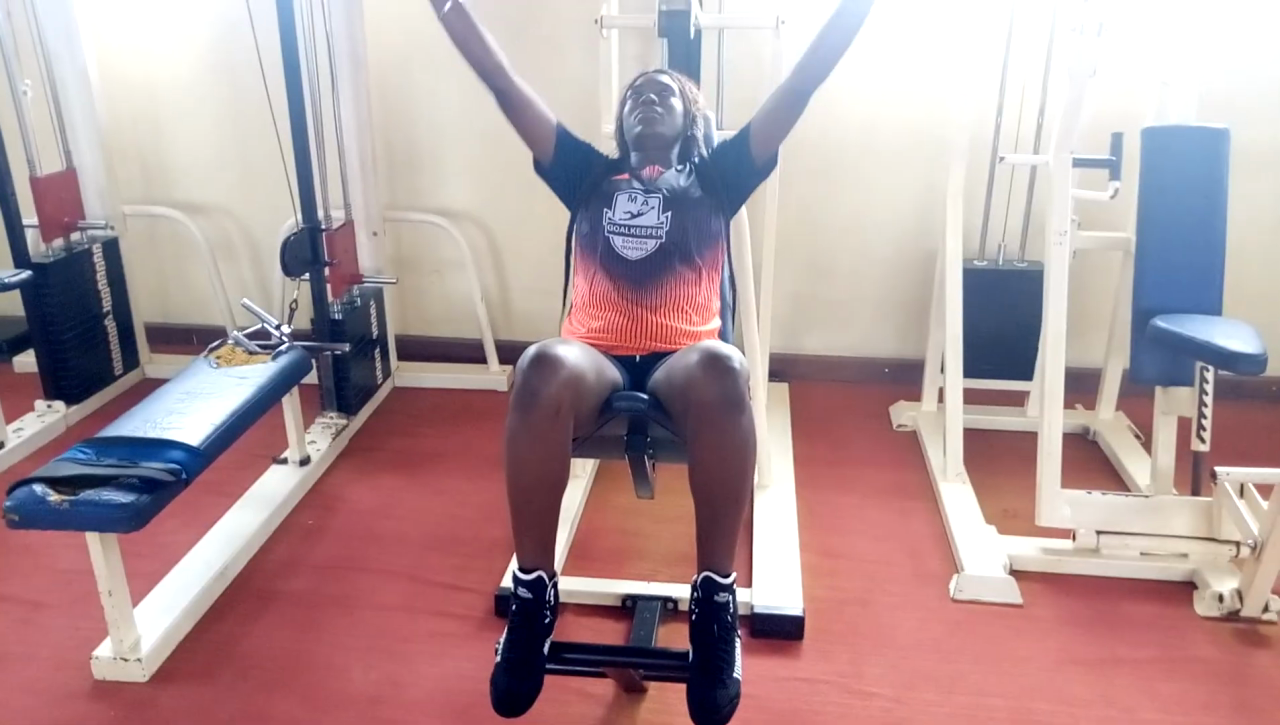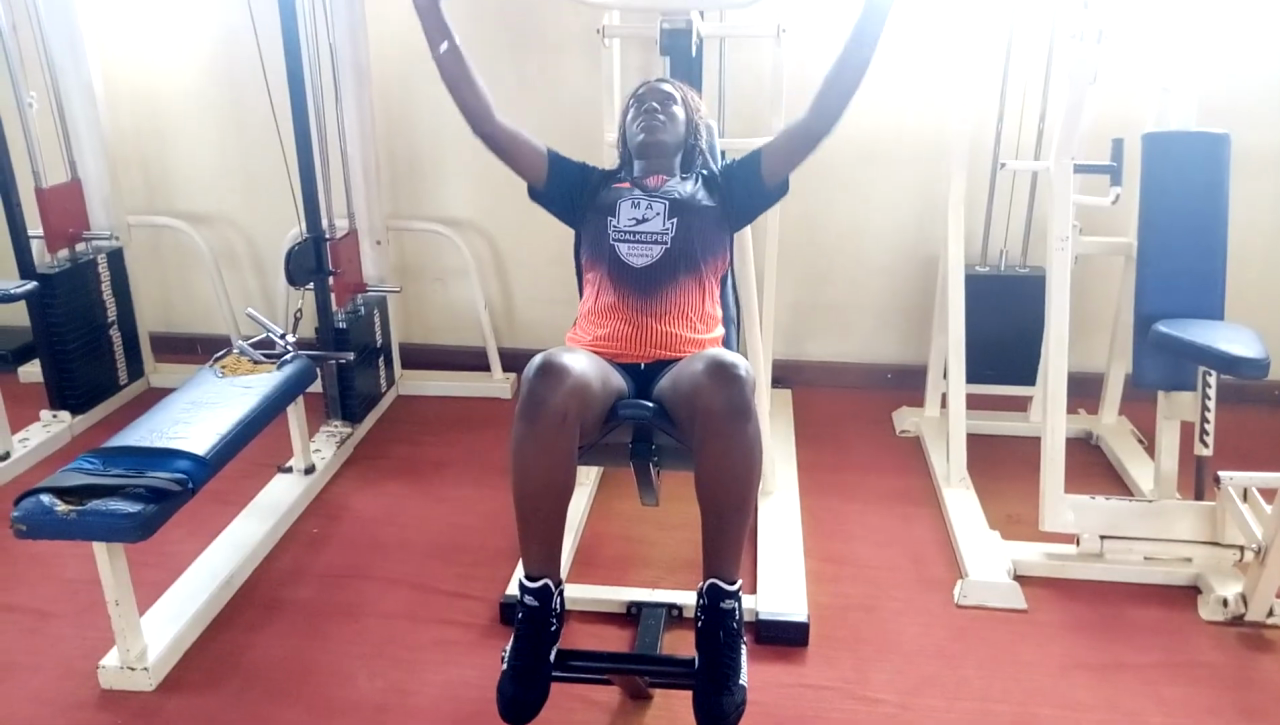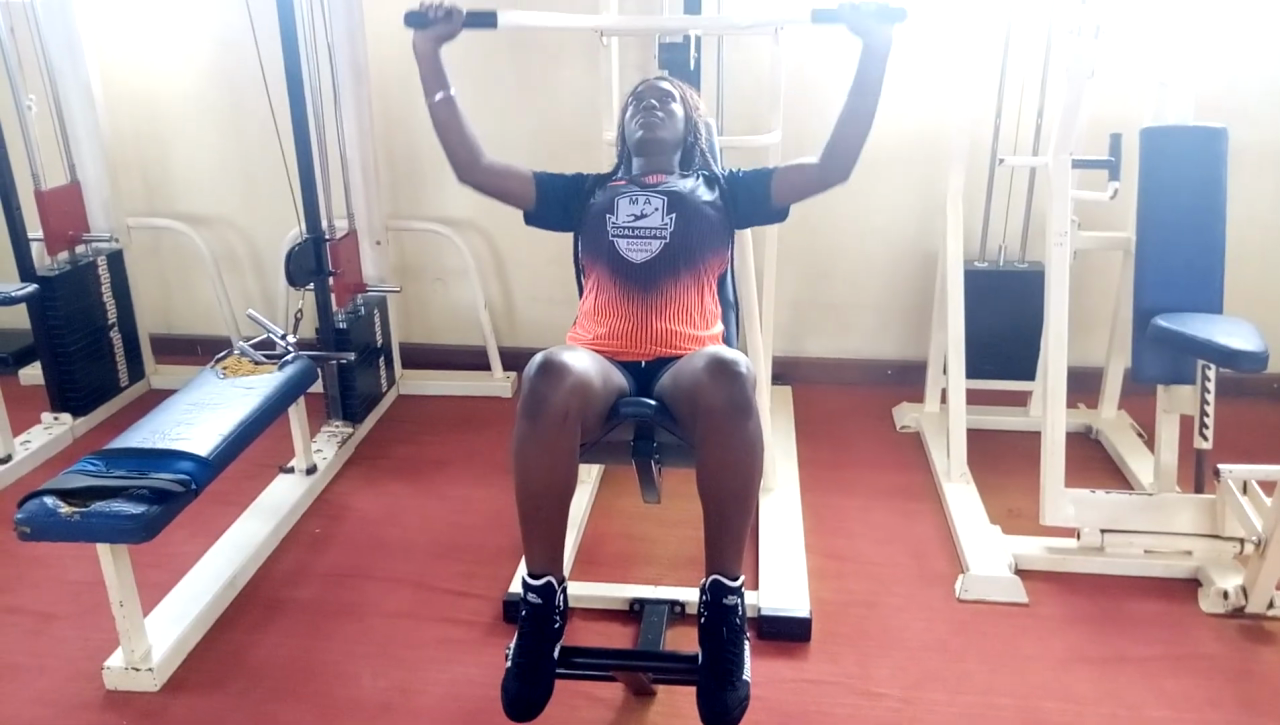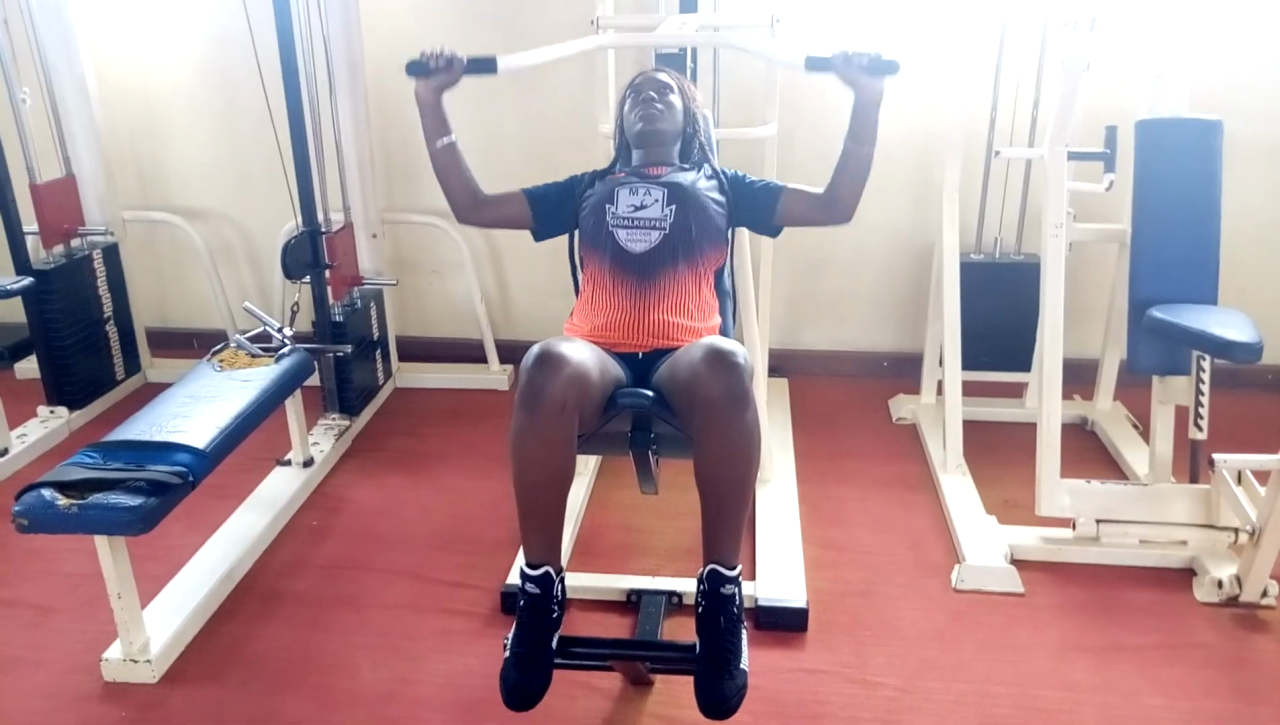
dt=0.2s
person 1, frame 1
left shoulder: (715, 177)
right shoulder: (587, 176)
left elbow: (799, 84)
right elbow: (502, 82)
left hip: (683, 358)
right hip: (594, 355)
left knee: (723, 370)
right knee: (542, 367)
left ankle: (715, 597)
right ankle: (533, 592)
person 1, frame 2
left shoulder: (720, 190)
right shoulder: (589, 190)
left elbow: (818, 123)
right elbow: (486, 124)
left hip: (687, 366)
right hip: (599, 364)
left knee: (729, 378)
right knee: (548, 377)
left ankle: (721, 605)
right ankle: (540, 599)
person 1, frame 3
left shoulder: (721, 189)
right shoulder: (588, 192)
left elbow: (834, 167)
right elbow: (473, 169)
left hip: (687, 366)
right hip: (600, 364)
left knee: (729, 375)
right knee: (548, 375)
left ankle: (724, 601)
right ankle: (543, 598)
person 1, frame 4
left shoulder: (720, 184)
right shoulder: (588, 188)
left elbow: (837, 206)
right elbow: (471, 207)
left wrist: (865, 100)
right wrist: (431, 104)
left hip: (686, 355)
right hip: (598, 354)
left knee: (727, 364)
right knee: (546, 364)
left ankle: (721, 592)
right ankle: (540, 590)
